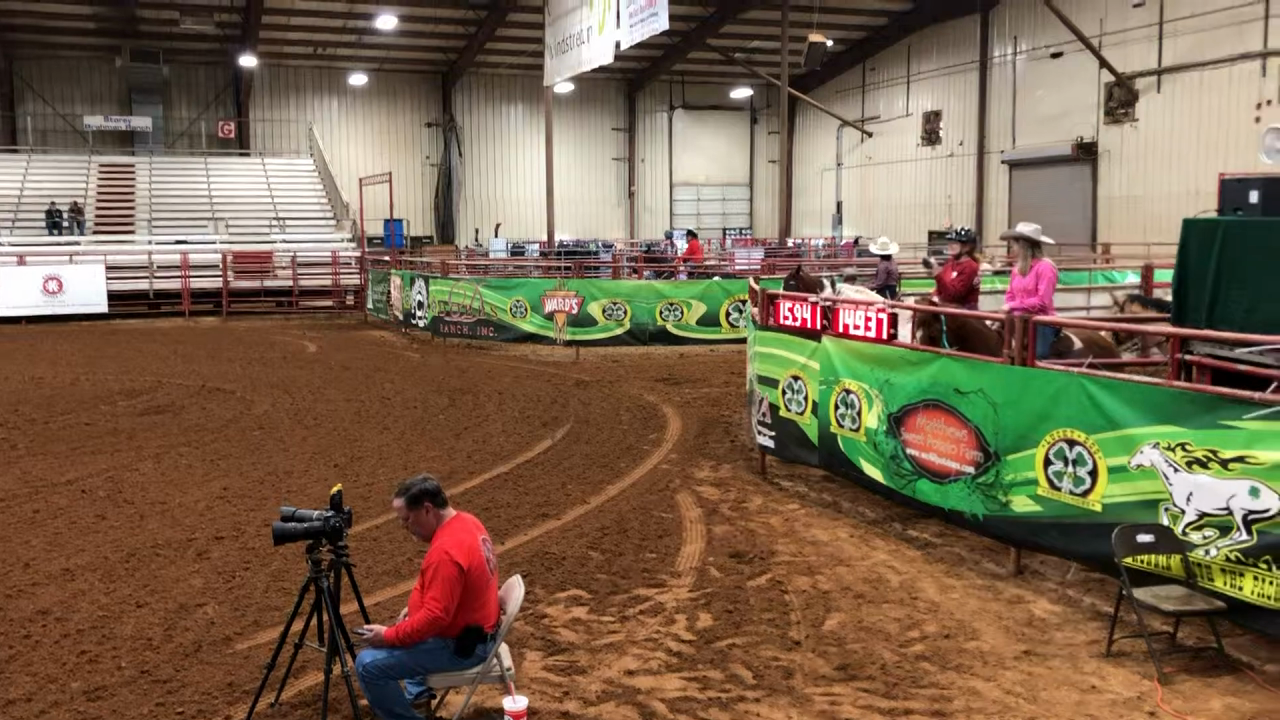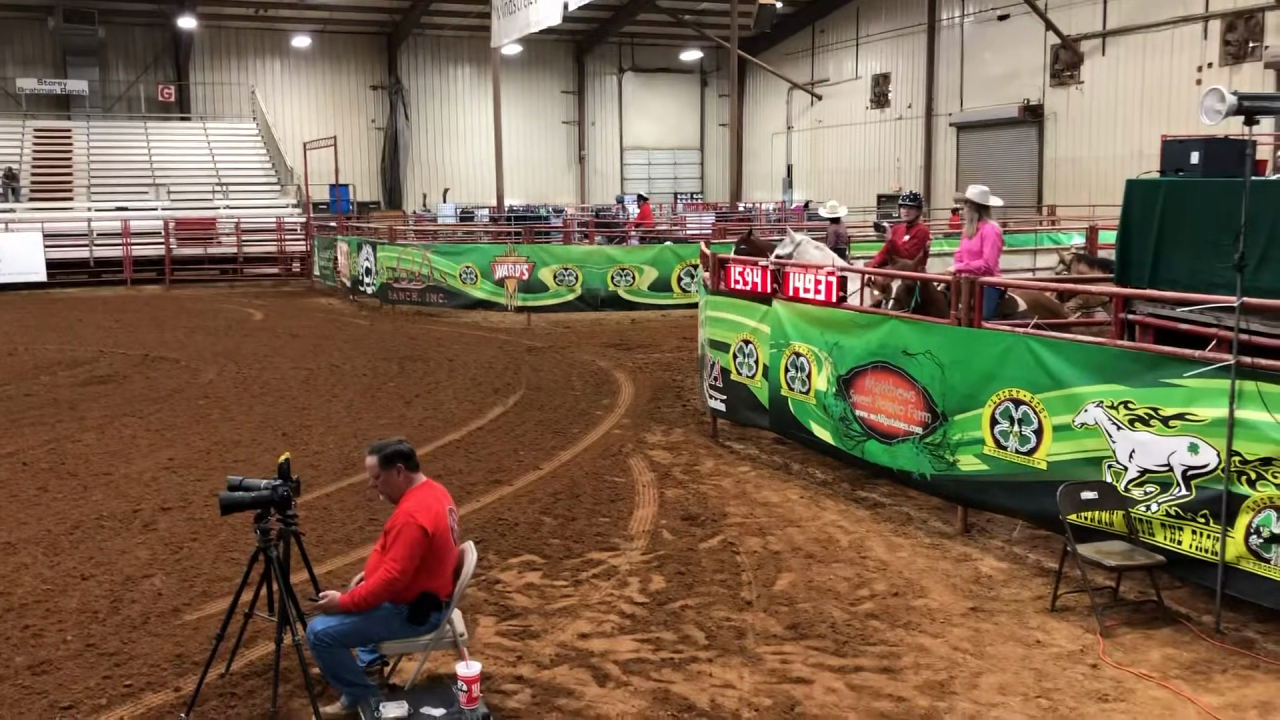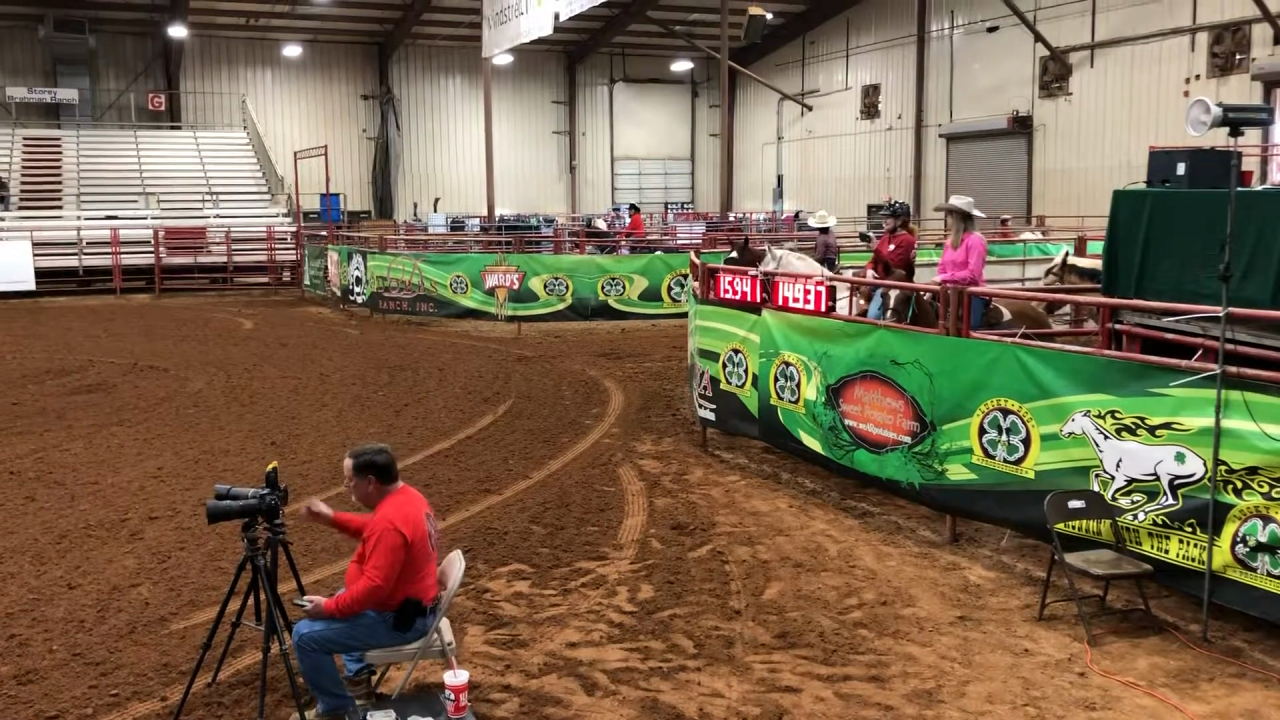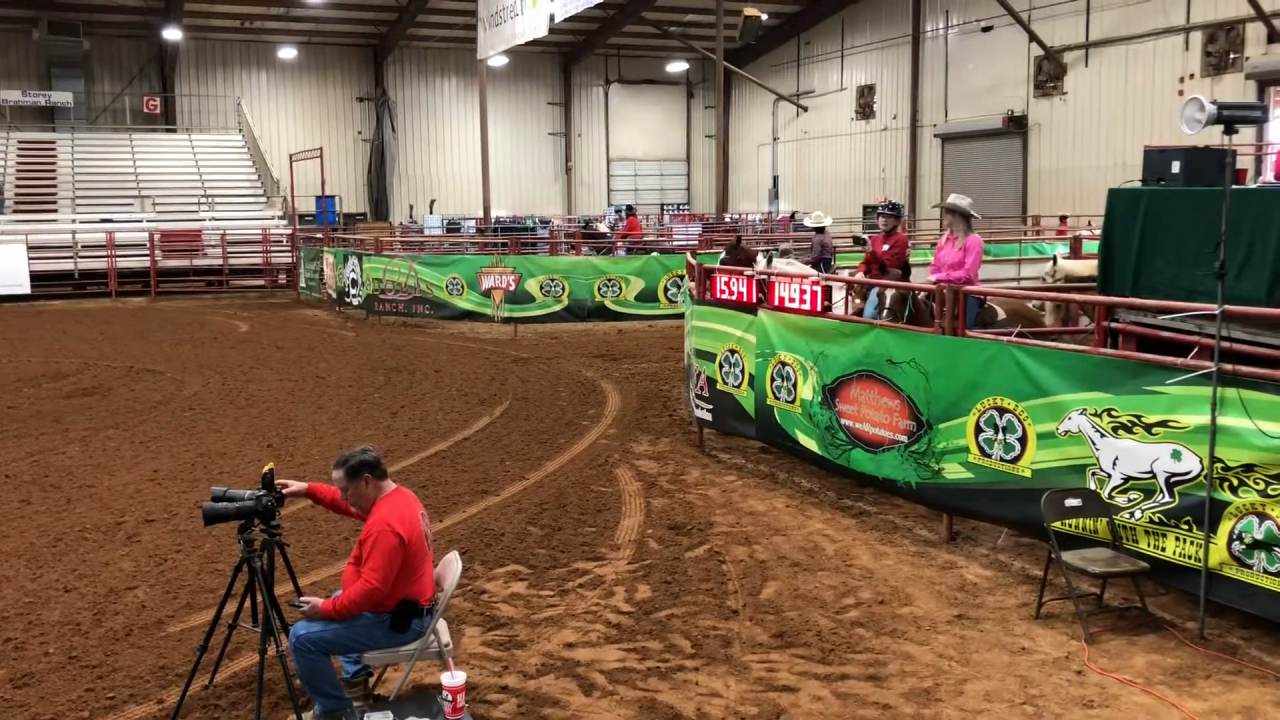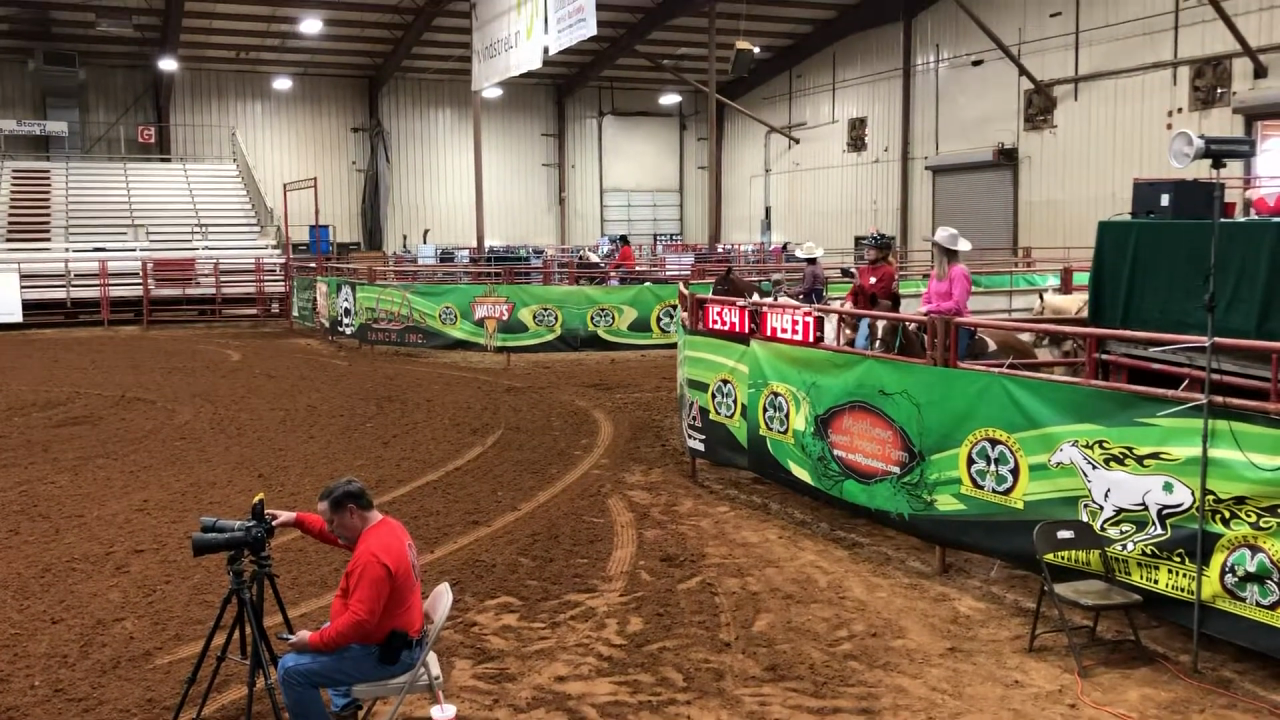
dt=1s
person 1, frame 1
left shoulder: (446, 551)
right shoulder: (467, 522)
left elbow: (435, 617)
left wrist: (388, 636)
right wrist: (416, 606)
left hip: (461, 645)
right hip: (473, 628)
left knee: (368, 664)
right knee: (406, 627)
right ankle: (417, 690)
person 1, frame 2
left shoulder: (412, 515)
right shoulder: (433, 491)
left elbow: (391, 579)
left wrist: (343, 602)
right wrist: (370, 573)
left hip: (414, 611)
right hip: (426, 597)
left knee: (320, 632)
right knee: (360, 594)
left ankle: (362, 697)
right ankle: (370, 662)
person 1, frame 3
left shoulder: (389, 522)
right shoulder: (408, 496)
left elbow: (374, 587)
left wrist: (328, 608)
right wrist: (332, 519)
left hip: (399, 619)
right hip: (411, 605)
left knee: (305, 635)
right knee: (343, 599)
right ankle: (358, 676)
person 1, frame 4
left shoulder: (385, 524)
right shoulder: (399, 495)
left elbow: (371, 589)
right elbow: (348, 503)
left wrist: (326, 608)
right wrist: (308, 489)
left hip: (396, 620)
right hip: (407, 606)
left knee: (302, 637)
right knee: (341, 600)
right ankle: (356, 677)
person 1, frame 5
left shoulder: (373, 555)
right shoulder: (388, 526)
left elbow: (359, 621)
right elbow: (335, 530)
left wrist: (313, 641)
right wrist: (297, 519)
left hip: (386, 653)
right hip: (396, 637)
left knee: (291, 669)
right knee: (330, 631)
